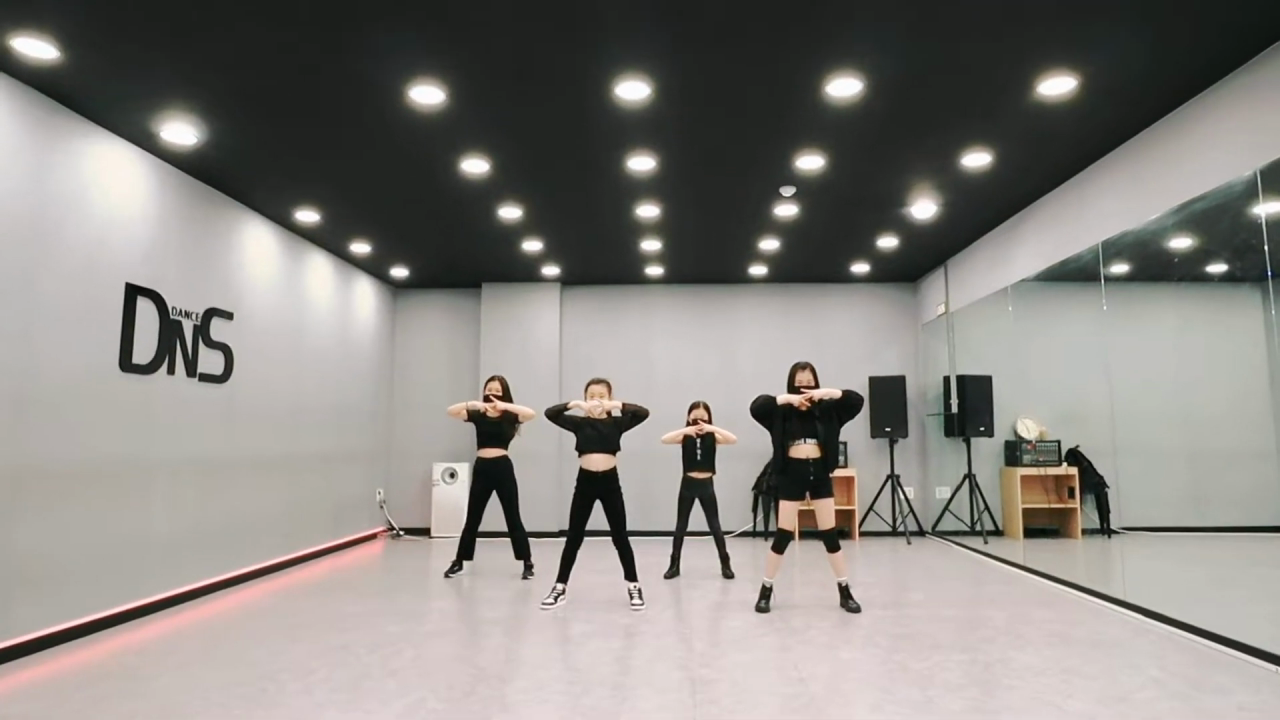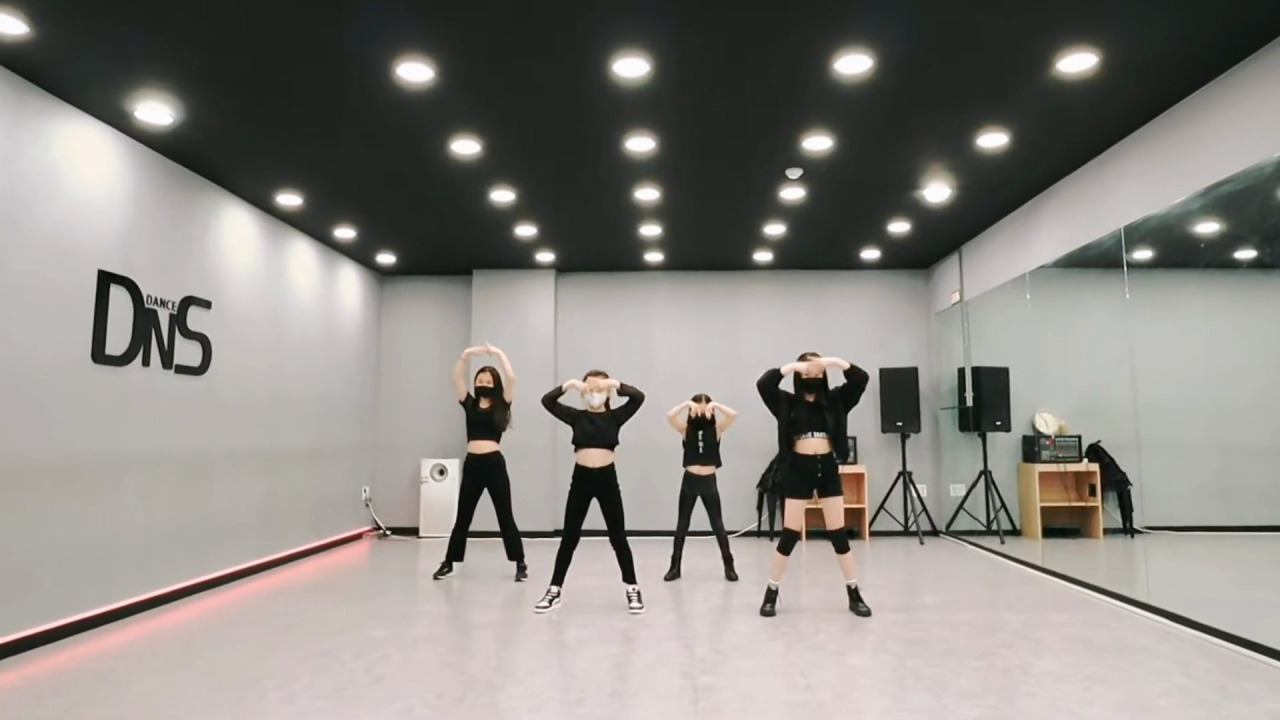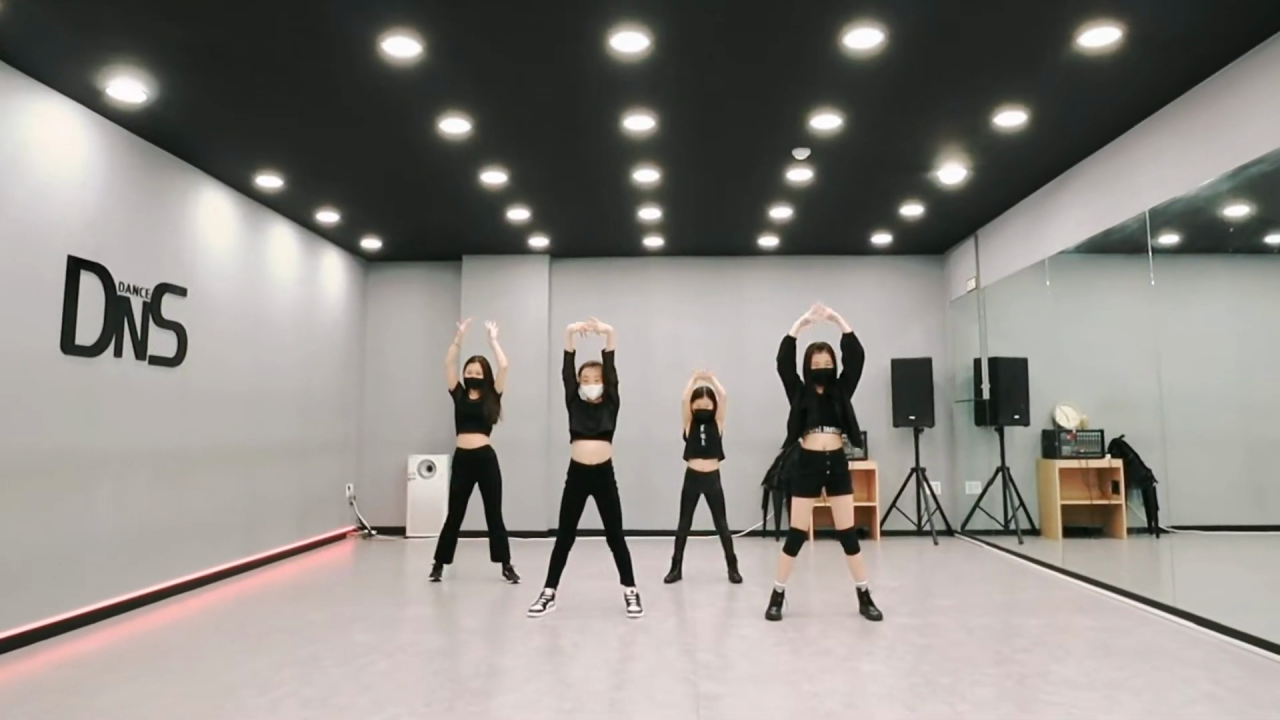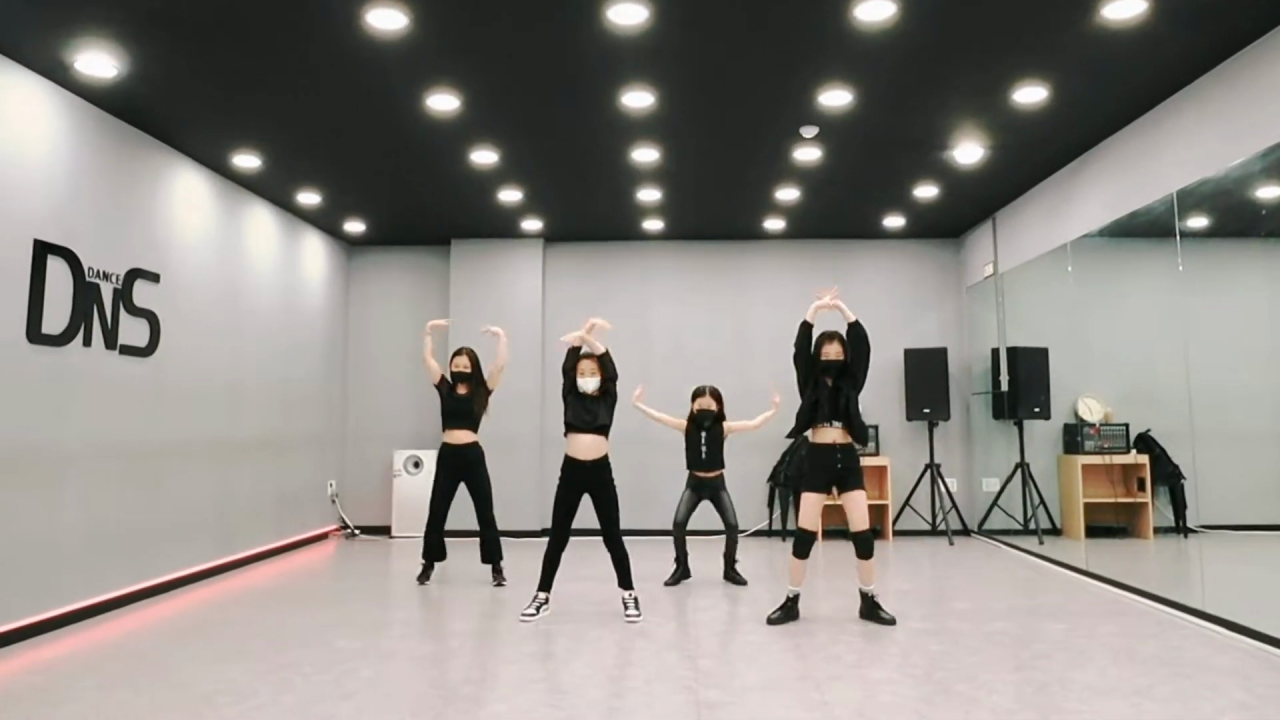
dt=0.4s
person 1, frame 1
left shoulder: (826, 409)
right shoulder: (783, 411)
left elbow: (857, 401)
right elbow: (756, 407)
left wrist: (828, 392)
right wrist: (785, 398)
left hip: (819, 472)
right hip: (792, 473)
left knee: (830, 534)
right knee: (783, 535)
left ankle: (845, 592)
right ankle: (765, 591)
person 1, frame 2
left shoulder: (834, 400)
right shoulder: (789, 402)
left elbow: (861, 379)
right elbow: (763, 384)
left wrist: (835, 362)
right wrist: (789, 368)
left hip: (828, 468)
right hip: (799, 469)
left knee: (839, 534)
right knee: (789, 534)
left ankle: (854, 594)
right ankle: (771, 593)
person 1, frame 3
left shoulder: (841, 392)
right shoulder: (800, 393)
left elbow: (856, 357)
right elbow: (784, 361)
left wrist: (838, 319)
right wrist: (800, 323)
left hip: (837, 466)
right hip: (808, 466)
left knee: (848, 535)
right knee: (796, 535)
left ankle: (864, 597)
right ankle: (778, 596)
person 1, frame 4
left shoulder: (851, 383)
right shoulder: (810, 384)
left elbow: (862, 347)
right elbow: (801, 350)
right wrist: (814, 309)
left hip: (848, 461)
right hip: (818, 461)
left knee: (863, 535)
right knee: (804, 535)
left ankle: (869, 601)
right ankle: (791, 601)
person 2, frame 1
left shoulder: (616, 423)
right shoulder: (579, 423)
left elbow: (644, 413)
right elbow: (550, 413)
left wrist: (616, 406)
right wrist: (574, 405)
left hip: (610, 481)
right hip: (585, 481)
left knee: (620, 537)
right knee: (573, 537)
left ankle: (634, 587)
right ankle: (560, 588)
person 2, frame 2
left shoulder: (615, 417)
right shoulder: (576, 416)
left elbow: (639, 397)
right elbow: (546, 401)
left wrist: (614, 384)
right wrist: (569, 385)
left hip: (607, 479)
right hip: (581, 478)
left knee: (618, 537)
right knee: (569, 537)
left ankle: (632, 590)
right ankle: (554, 591)
person 2, frame 3
left shoulder: (611, 406)
right shoulder: (574, 405)
left elbow: (611, 371)
right elbow: (567, 373)
left wrist: (609, 334)
right wrist: (571, 334)
left hip: (604, 476)
right hip: (577, 476)
left knee: (616, 538)
right knee: (564, 537)
left ankle: (630, 593)
right ankle: (549, 593)
person 2, frame 4
left shoulder: (608, 399)
right shoulder: (570, 397)
left elbow: (612, 370)
right elbow: (568, 366)
left wrist: (590, 337)
right wrist: (583, 333)
left hip: (600, 472)
right hip: (571, 472)
left knee: (613, 538)
right knee: (557, 538)
left ankle: (629, 596)
right ankle: (542, 597)
person 3, frame 1
left shoulder: (510, 416)
right shoulder: (477, 415)
left elbow: (531, 414)
right elbow: (450, 411)
left wrist: (505, 406)
right wrist: (472, 404)
left hip: (503, 468)
right hip: (481, 469)
left knee: (513, 518)
right knee: (472, 519)
left ankle: (527, 564)
right ankle: (458, 562)
person 3, frame 2
left shoulder: (501, 405)
right shoulder: (470, 405)
left elbow: (511, 378)
right elbow: (457, 377)
left wrist: (498, 353)
right wrist: (467, 354)
left hip: (494, 465)
right hip: (472, 465)
left knee: (505, 517)
right knee: (463, 517)
left ankle: (520, 564)
right ankle: (448, 563)
person 3, frame 3
left shoulder: (492, 397)
right shoulder: (459, 395)
left elbow: (504, 367)
right elbow: (449, 365)
left wrist: (493, 340)
right wrist: (459, 337)
left hip: (485, 459)
right hip: (462, 460)
left knee: (494, 516)
right knee: (454, 515)
left ankle: (506, 566)
right ankle: (439, 564)
person 3, frame 4
left shoulder: (481, 392)
right shoulder: (445, 390)
left elbow: (500, 364)
right elbow: (428, 359)
left wrist: (501, 336)
right wrist: (429, 332)
left hip: (472, 456)
right hip: (447, 457)
left knee: (486, 514)
right knee: (436, 514)
left ankle: (496, 567)
right ankle: (428, 565)
person 4, frame 1
left shoulder: (713, 437)
right shoulder: (685, 437)
left elbow: (733, 440)
right elbow: (664, 439)
left wrist: (712, 428)
right wrist: (685, 430)
left hip: (706, 484)
right hip: (688, 484)
left knee: (715, 526)
right knee: (681, 526)
left ankle: (725, 564)
right ankle: (674, 564)
person 4, frame 2
left shoulder: (716, 429)
right shoulder: (686, 429)
left elbow: (733, 415)
right elbow: (670, 416)
left wrist: (715, 406)
right wrist: (687, 405)
left hip: (709, 482)
right hip: (689, 481)
left knee: (718, 525)
right knee: (682, 525)
left ankle: (729, 565)
right ankle: (675, 566)
person 4, frame 3
left shoulder: (717, 423)
right shoulder: (689, 423)
left elbow: (723, 398)
right elbow: (685, 400)
left wrist: (710, 378)
right wrist: (695, 378)
left hip: (712, 479)
right hip: (692, 478)
left knee: (722, 525)
right knee: (684, 524)
left ankle: (732, 567)
right ankle: (676, 567)
person 4, frame 4
left shoulder: (723, 427)
right shoulder: (687, 426)
left elbow: (753, 424)
right elbow: (659, 417)
left wrist: (773, 410)
left hip: (716, 484)
right hip: (695, 483)
left knee: (732, 524)
right knee: (679, 522)
left ankle: (730, 568)
right ankle: (681, 568)
